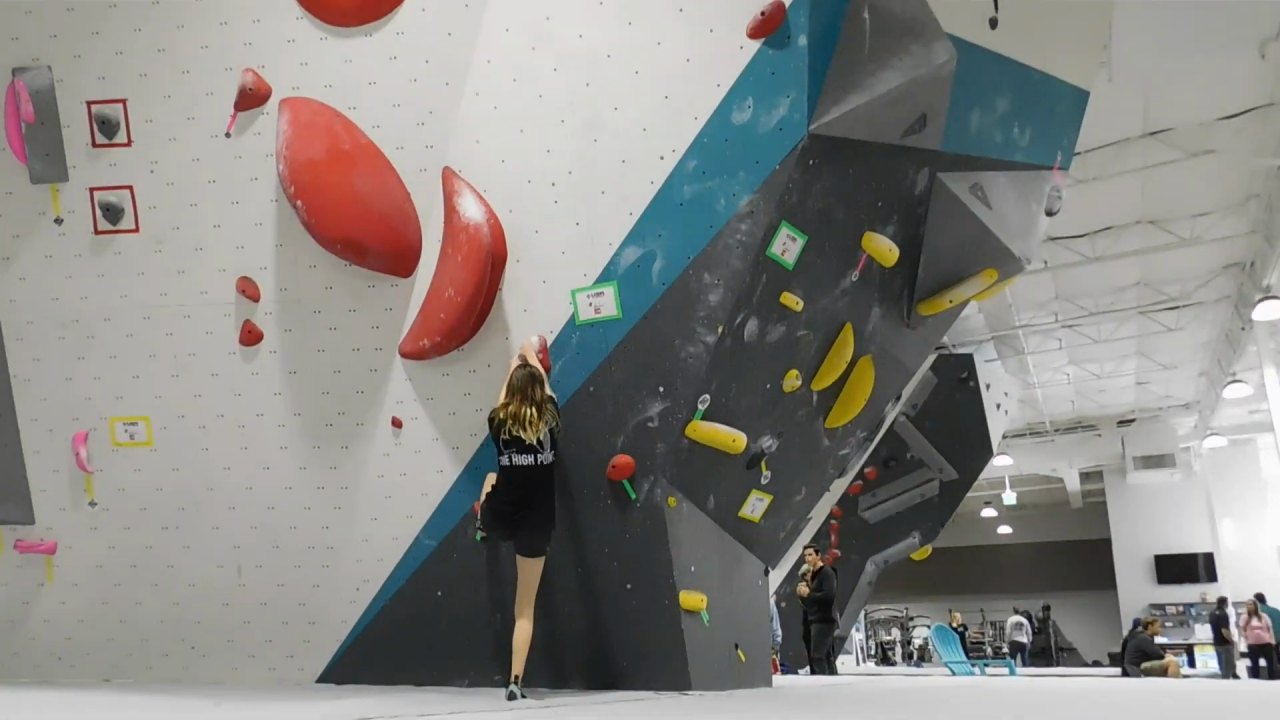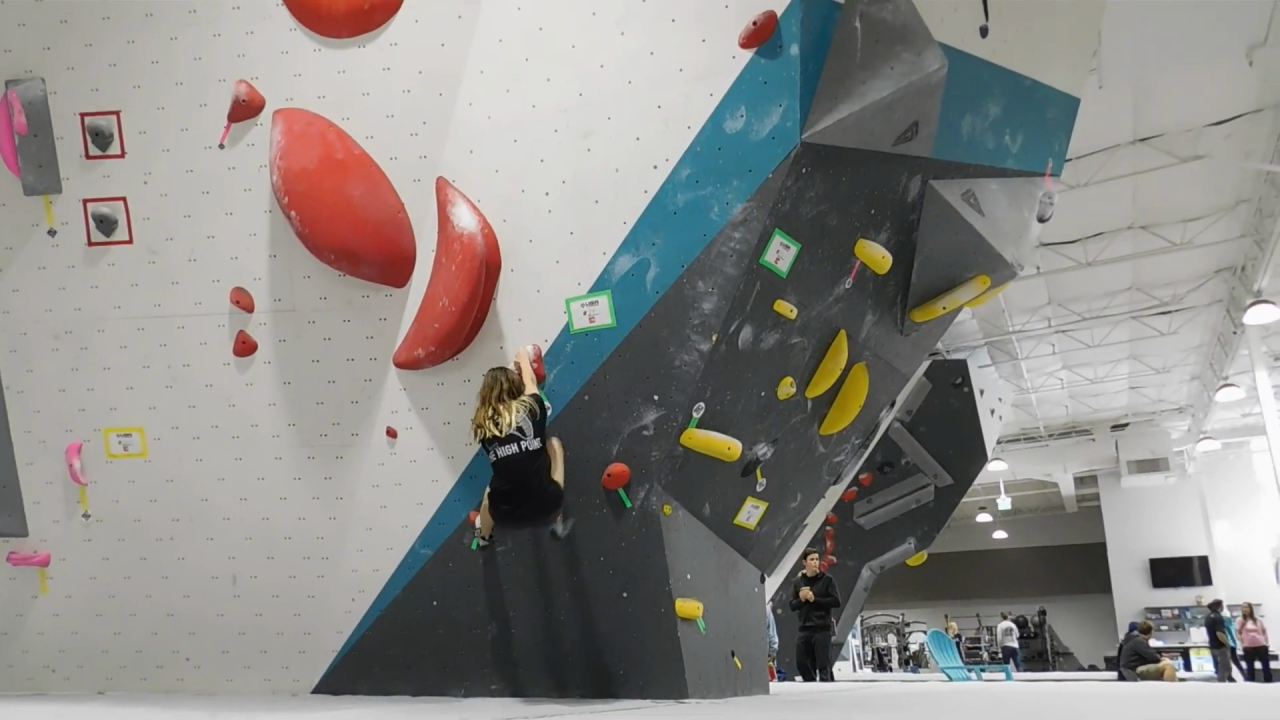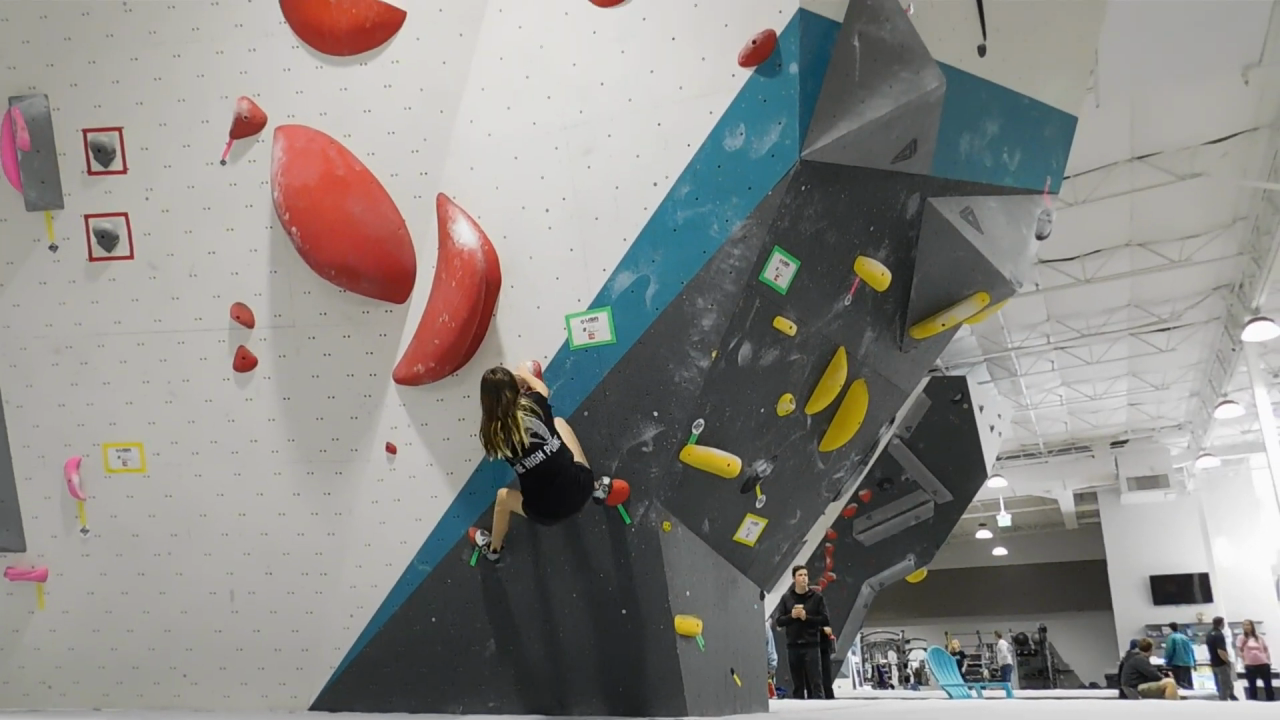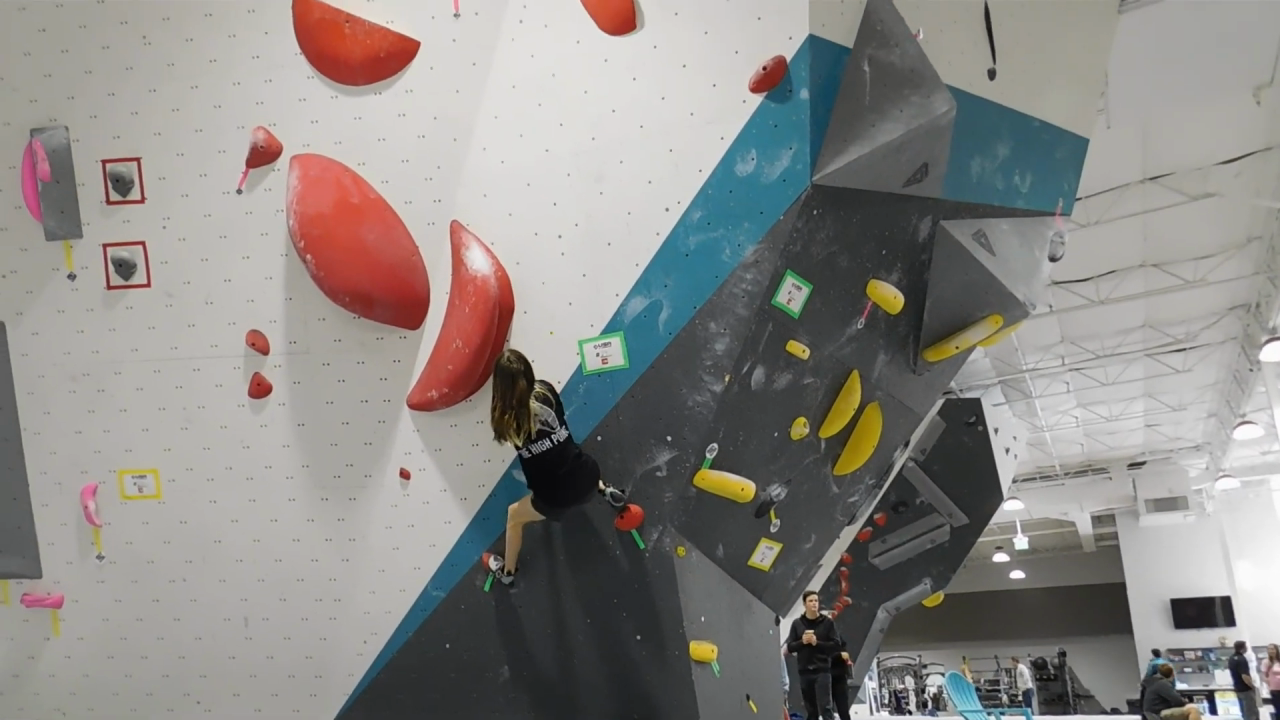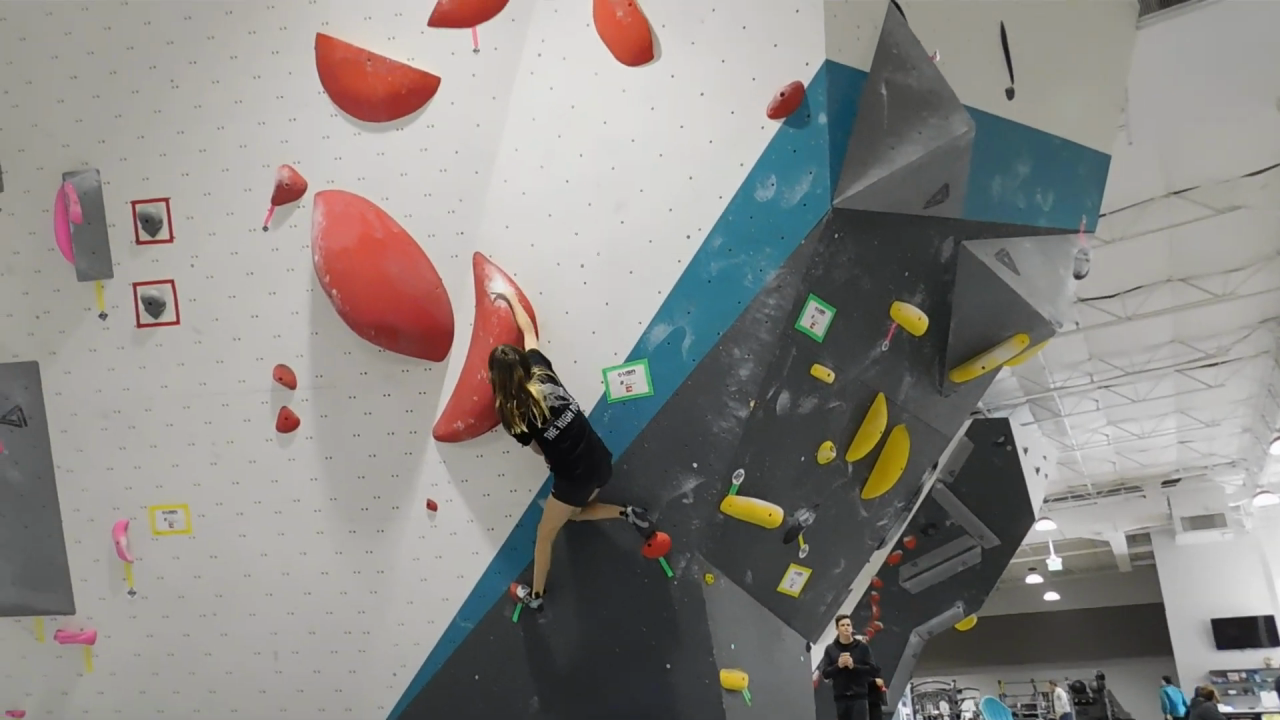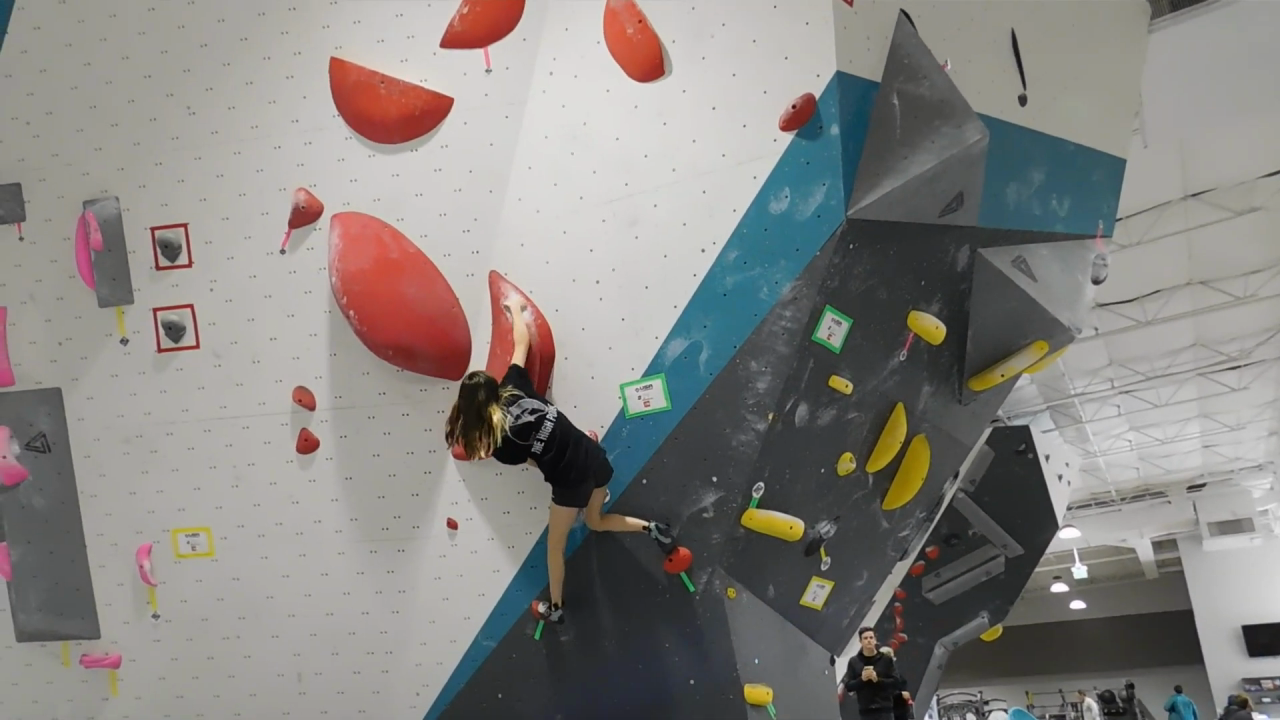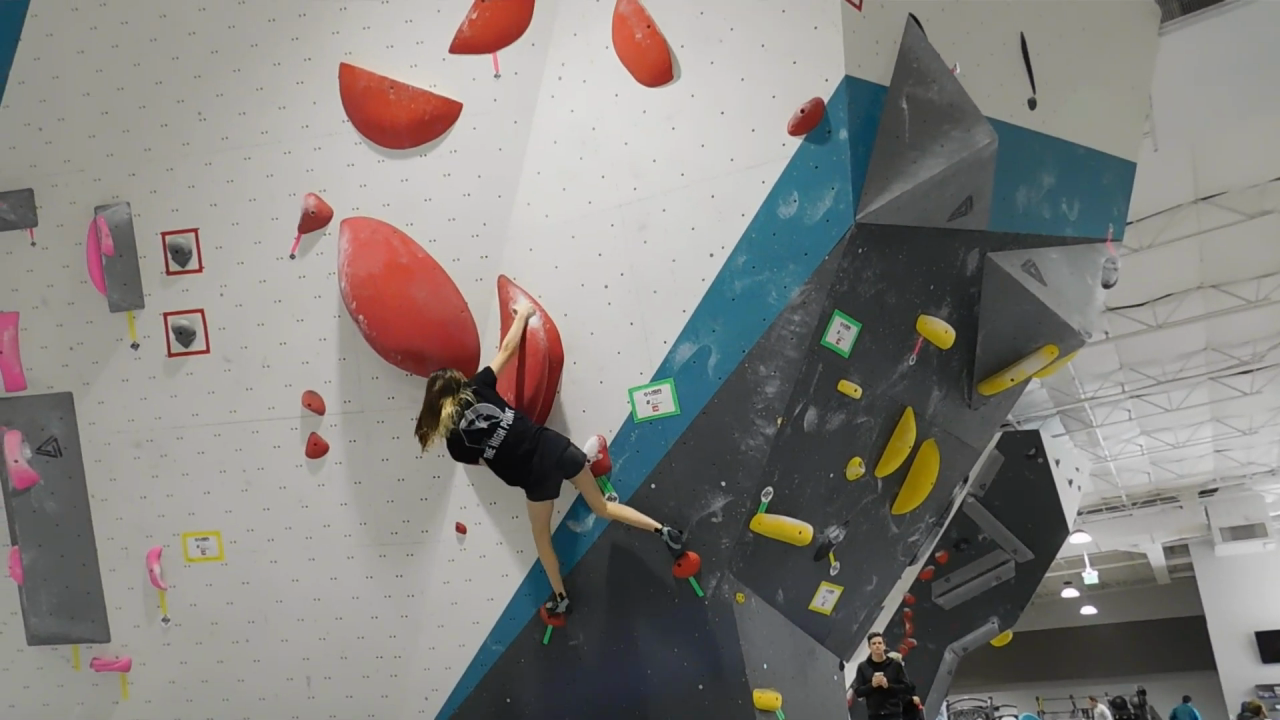
dt=0.7s
person 1, frame 1
left shoulder: (498, 421)
right shoulder: (550, 418)
left elbow: (506, 399)
right elbow: (542, 383)
left wrist: (515, 366)
right wrist: (531, 357)
left hip: (498, 519)
right hip: (536, 525)
right knee: (525, 609)
left ankle: (481, 527)
right ankle: (515, 683)
person 1, frame 2
left shoulder: (482, 424)
right shoulder: (530, 407)
right elbow: (530, 384)
right wrist: (524, 362)
left hip: (505, 514)
right hip: (545, 505)
right knee: (554, 443)
left ankle: (485, 535)
right ankle: (557, 521)
person 1, frame 3
left shoulder: (491, 432)
right shoulder: (532, 403)
right elbow: (543, 388)
right wrist: (525, 375)
left hip: (545, 510)
right hip: (578, 485)
left knee: (503, 498)
left ankle: (493, 549)
right ankle: (595, 487)
person 1, frame 4
left shoulder: (502, 417)
right shoulder: (545, 391)
left hip: (556, 498)
right hip: (587, 477)
left knee: (515, 515)
left ankle: (507, 571)
right ankle: (606, 491)
person 1, frame 5
left shoulder: (512, 413)
right shoulder: (541, 371)
left elbow: (538, 449)
right elbow: (529, 331)
right wrist: (512, 300)
left hip: (574, 477)
right hip: (600, 460)
left knee: (544, 535)
right knee: (577, 512)
left ankle: (534, 594)
right ankle: (629, 513)
person 1, frame 6
left shoulder: (497, 441)
right shoulder: (516, 387)
left elbow: (533, 462)
right elbow: (522, 343)
right wrist: (516, 309)
left hip: (570, 482)
right hip: (595, 458)
left knee: (555, 546)
right knee: (595, 522)
left ankle: (554, 607)
right ankle: (651, 528)
person 1, frame 7
left shoulder: (454, 439)
right shoulder: (478, 387)
left elbow: (483, 461)
right elbow: (508, 348)
right wrist: (523, 315)
left hip: (535, 474)
right hip: (555, 448)
left knee: (542, 538)
right knee: (602, 507)
left ankle: (560, 599)
right ankle: (662, 529)
